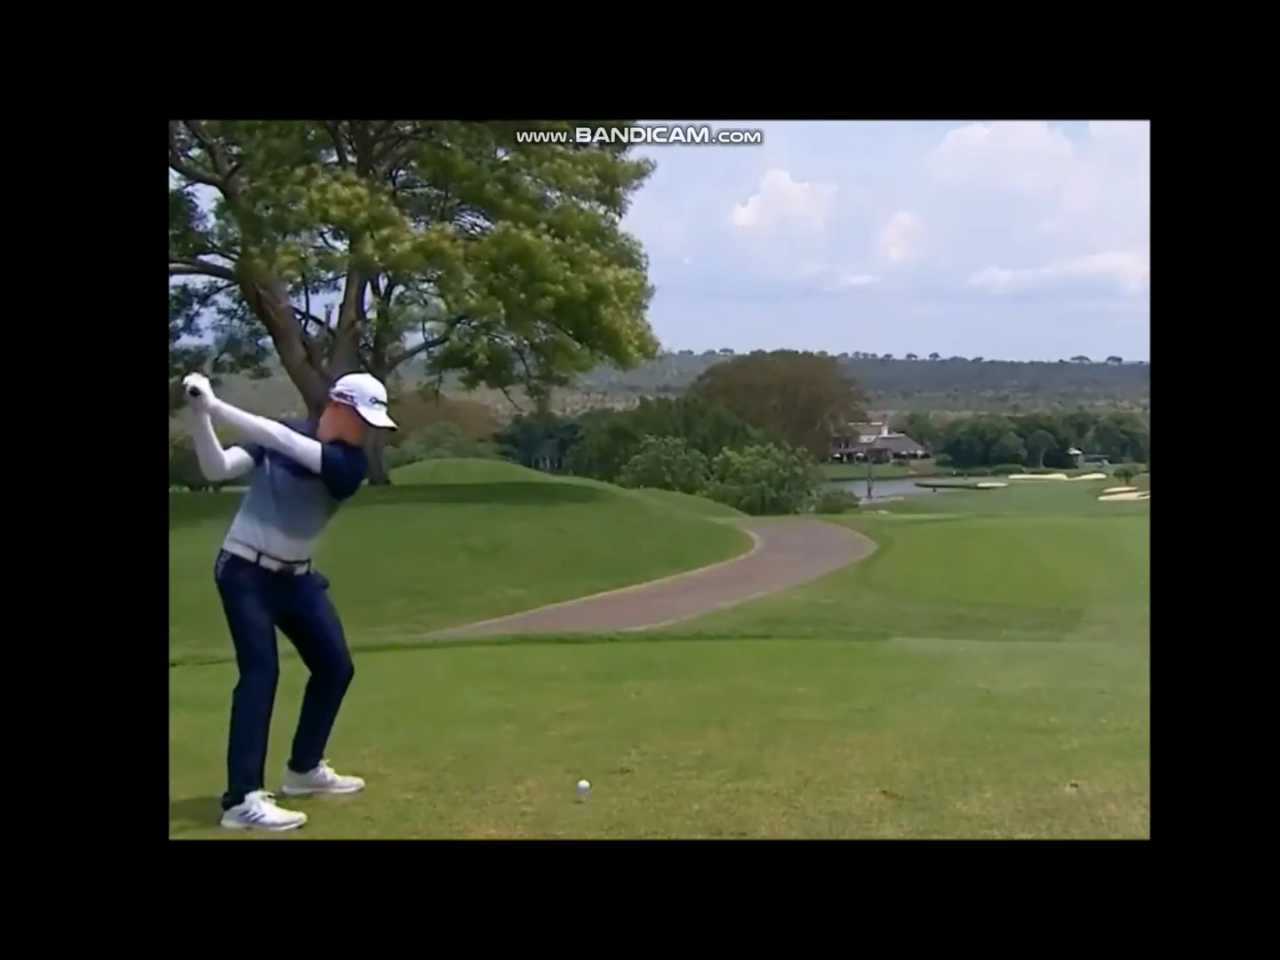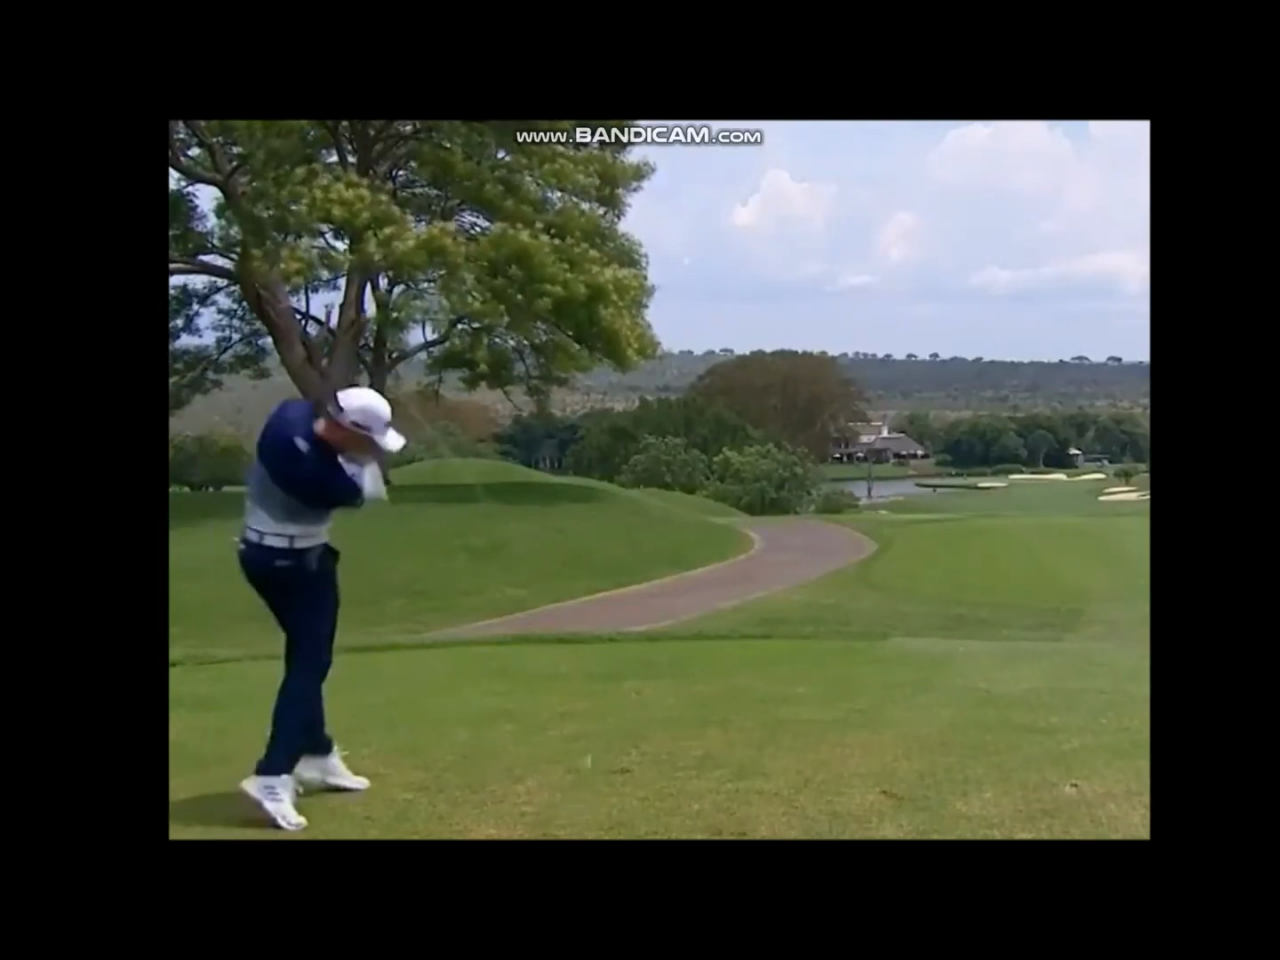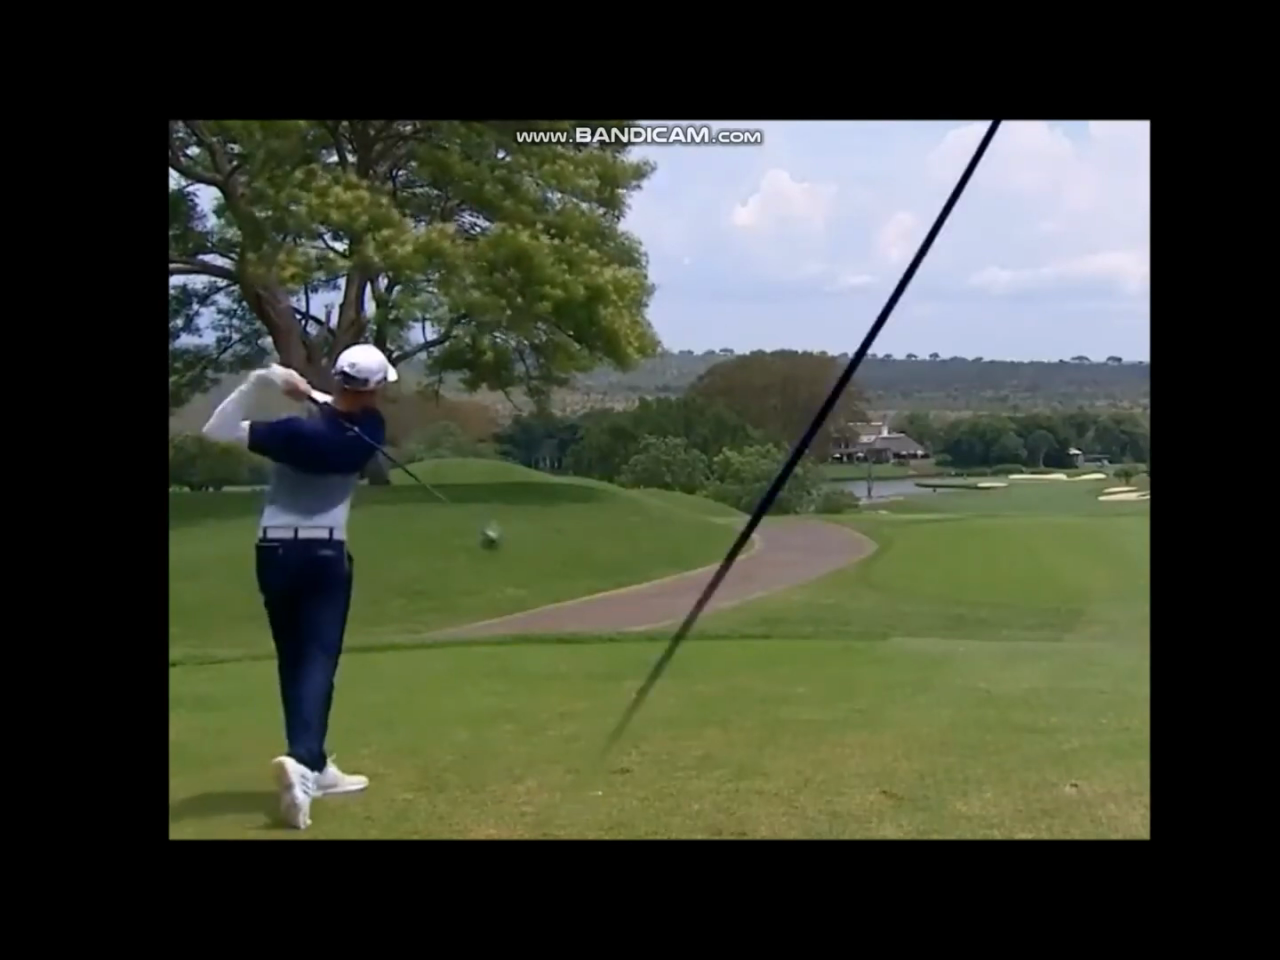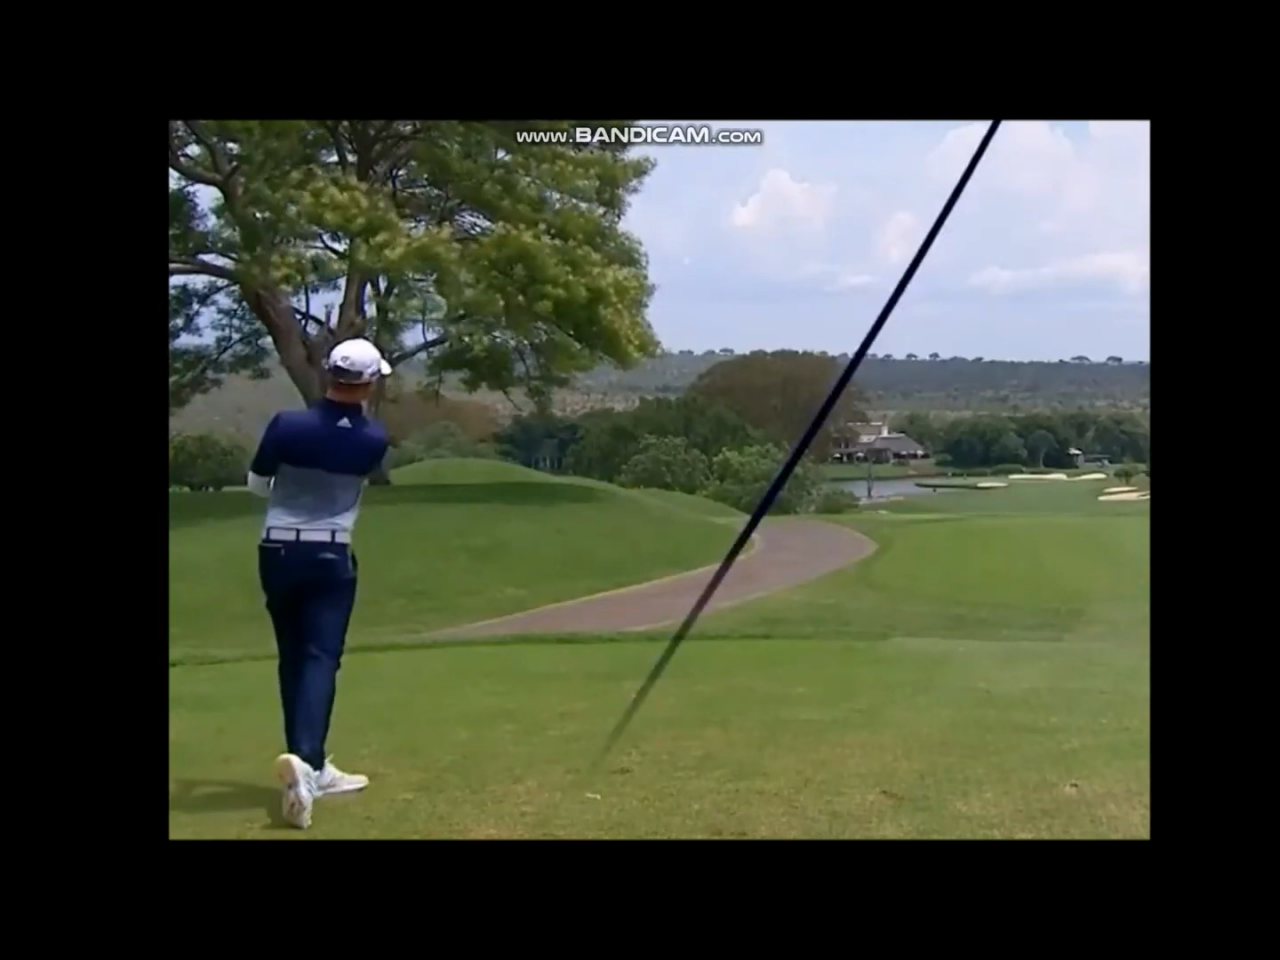
dt=0.4s
person 1, frame 1
left shoulder: (351, 463)
right shoulder: (275, 437)
left elbow: (284, 442)
right elbow: (218, 468)
left wrist: (214, 406)
right wrist: (201, 413)
left hip: (296, 575)
right hip: (245, 571)
left knee: (335, 666)
right knee: (260, 673)
left ankle: (305, 768)
right ankle: (242, 799)
person 1, frame 2
left shoulder: (284, 421)
right shoulder: (339, 478)
right elbow: (368, 490)
left hip: (257, 556)
right hip: (300, 562)
left knee: (304, 659)
right knee: (308, 664)
left ankle: (315, 756)
right ankle: (272, 779)
person 1, frame 3
left shoulder: (297, 430)
right shoulder: (371, 432)
left elbow: (218, 430)
right elbow: (341, 415)
left wrist: (260, 380)
right wrist: (306, 390)
left hip: (274, 553)
right hip: (326, 556)
left knee: (292, 660)
right knee: (318, 660)
left ankle: (313, 766)
right ankle: (303, 760)
person 1, frame 4
left shoulder: (286, 426)
right shoulder: (375, 440)
left elbow: (258, 486)
left hip: (278, 553)
right hip: (331, 557)
left knee: (294, 658)
right knee: (320, 659)
left ankle: (310, 766)
right ankle: (305, 760)
